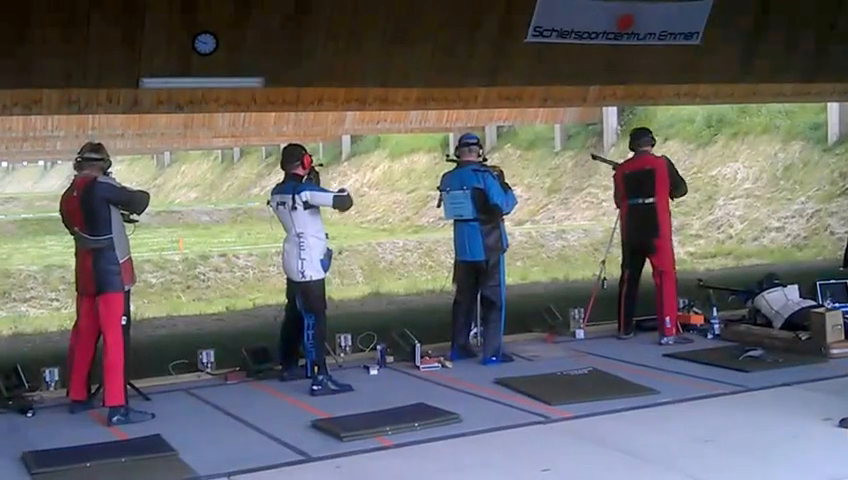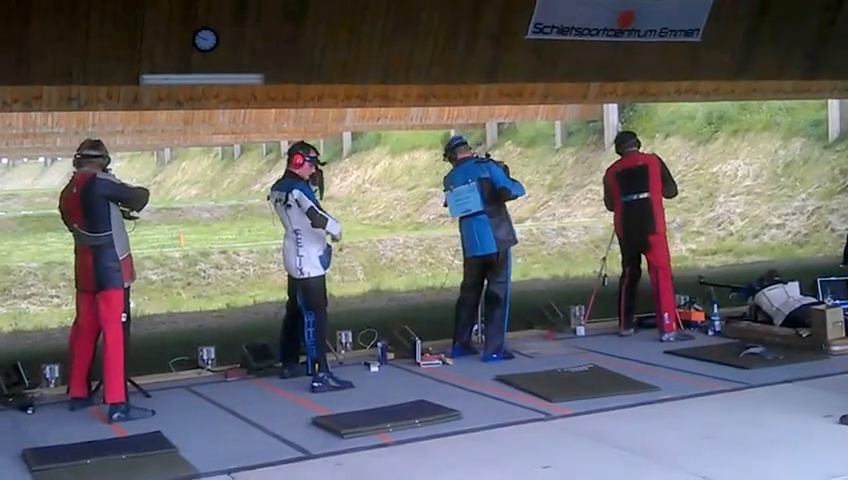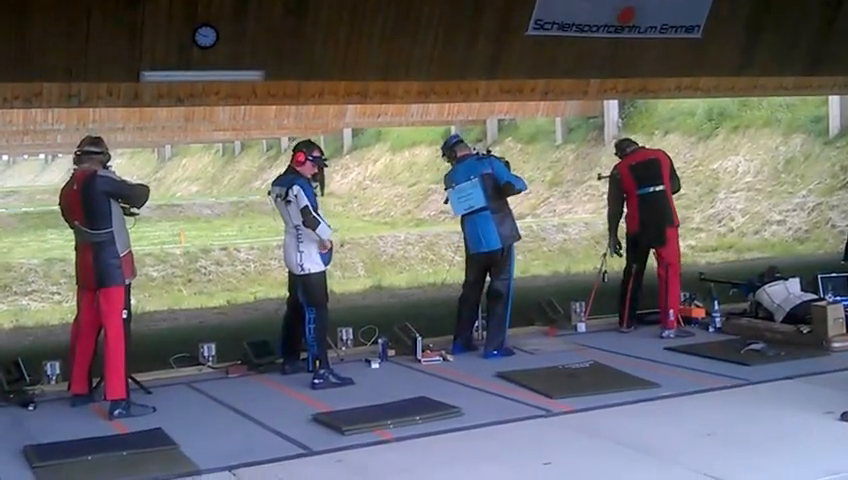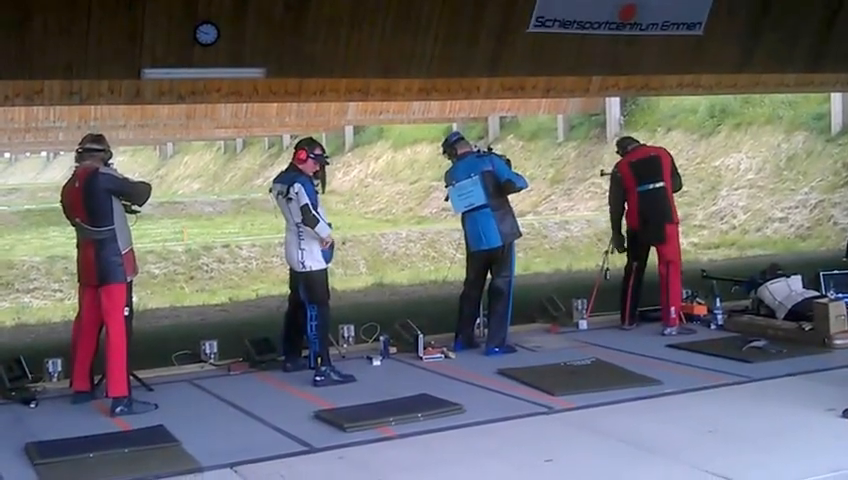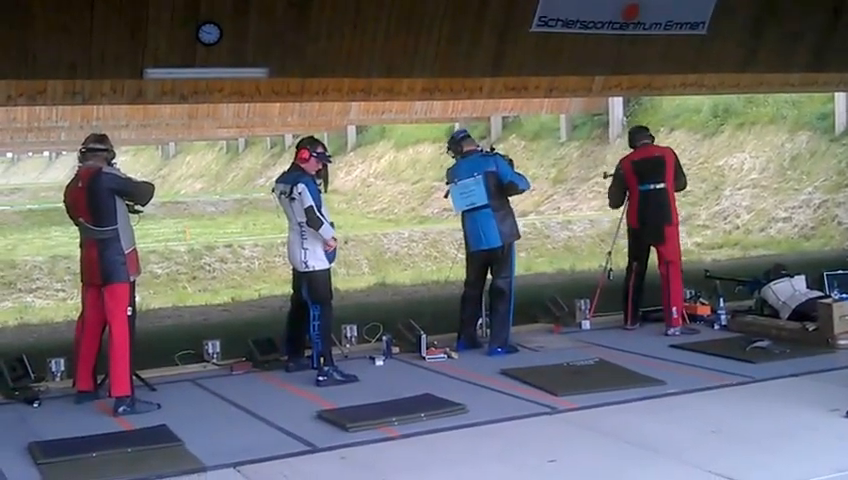
dt=1s
person 1, frame 1
left shoulder: (68, 196)
right shoulder: (100, 186)
right elbow: (140, 199)
right wrist: (127, 208)
left hip: (85, 271)
right hip: (110, 269)
left knee: (84, 333)
right knee: (114, 335)
left ankle: (78, 397)
right ankle: (117, 408)
person 1, frame 2
left shoulder: (67, 193)
right shoulder: (99, 182)
right elbow: (140, 196)
left wrist: (115, 210)
right wrist: (127, 205)
left hip: (85, 267)
right hip: (110, 265)
left knee: (84, 330)
right knee: (114, 331)
left ankle: (78, 394)
right ankle: (117, 405)
person 1, frame 3
left shoulder: (67, 190)
right shoulder: (99, 179)
right elbow: (140, 193)
left wrist: (115, 207)
right wrist: (129, 200)
left hip: (86, 264)
right hip: (111, 262)
left knee: (85, 326)
right knee: (115, 328)
left ankle: (79, 390)
right ankle: (118, 400)
person 1, frame 4
left shoulder: (69, 187)
right shoulder: (101, 176)
right elbow: (141, 191)
left wrist: (117, 205)
right wrist: (130, 196)
left hip: (87, 262)
right hip: (112, 260)
left knee: (86, 324)
right knee: (117, 325)
left ankle: (81, 387)
right ankle: (120, 398)
person 1, frame 5
left shoulder: (72, 187)
right shoulder: (105, 176)
right elbow: (145, 191)
left wrist: (120, 204)
right wrist: (133, 195)
left hip: (91, 261)
right hip: (116, 259)
left knee: (89, 324)
right knee: (120, 325)
left ankle: (84, 387)
right ankle: (123, 398)
person 2, frame 1
left shoulder: (277, 193)
right shoulder: (304, 190)
right elbow: (344, 203)
right wrist: (343, 193)
left hip: (293, 261)
right hip: (308, 263)
left knee: (294, 315)
right knee: (315, 319)
left ankle: (288, 366)
right ankle: (320, 378)
person 2, frame 2
left shoulder: (278, 188)
right shoulder: (298, 187)
right elbow: (317, 218)
left wrist: (312, 186)
right wrist: (336, 230)
left hip: (294, 258)
right hip: (308, 260)
left knee: (295, 311)
right knee: (315, 315)
left ankle: (289, 364)
right ankle: (321, 375)
person 2, frame 3
left shoulder: (279, 184)
right shoulder: (299, 184)
right elbow: (310, 217)
right wrist: (326, 237)
left hip: (294, 254)
right hip: (308, 256)
left knee: (296, 307)
right knee: (316, 312)
left ankle: (290, 360)
right ankle: (321, 372)
person 2, frame 4
left shoulder: (280, 181)
right shoulder: (301, 182)
right elbow: (309, 215)
right wrist: (326, 234)
left hip: (295, 251)
right hip: (309, 254)
left knee: (297, 304)
right knee: (318, 309)
left ankle: (291, 357)
right ankle: (323, 369)
person 2, frame 5
left shoulder: (282, 181)
right shoulder: (304, 182)
right elbow: (313, 216)
right wrist: (330, 237)
left hip: (298, 252)
right hip: (312, 254)
left knee: (300, 304)
right knee: (321, 309)
left ankle: (294, 357)
right ankle: (325, 369)
person 3, frame 1
left shoulder: (448, 179)
right shoulder: (485, 175)
right elbow: (503, 206)
right wrist: (506, 188)
left hip: (463, 247)
right hip: (489, 246)
left knee: (464, 296)
right knee: (493, 298)
left ankle: (459, 347)
right ankle: (492, 352)
person 3, frame 2
left shoulder: (450, 179)
right shoulder: (486, 166)
right elbow: (510, 192)
right wrist: (514, 184)
left hip: (471, 244)
right hip: (496, 240)
left knee: (469, 292)
right knee: (498, 293)
left ankle: (460, 344)
right ankle: (494, 349)
person 3, frame 3
left shoulder: (451, 178)
right shoulder: (488, 162)
right elbow: (515, 186)
right wrist: (506, 181)
left hip: (474, 242)
right hip: (499, 236)
left knee: (471, 289)
right knee: (500, 289)
left ankle: (461, 341)
right ankle: (494, 346)
person 3, frame 4
left shoulder: (451, 175)
right shoulder: (489, 160)
right elbow: (516, 184)
left hip: (474, 240)
right hip: (500, 234)
left knee: (472, 287)
right knee: (501, 286)
left ankle: (463, 338)
right ankle: (495, 343)
person 3, frame 5
left shoulder: (453, 172)
right shoulder: (493, 161)
right elbow: (519, 185)
right wrist: (506, 176)
left hip: (474, 239)
right hip: (500, 235)
left knee: (472, 286)
right knee: (502, 287)
left ankle: (465, 338)
right ankle: (498, 343)
person 4, frame 1
left shoulder: (621, 169)
right shoulder: (663, 163)
right elbow: (681, 189)
left hip: (631, 233)
right hip: (657, 232)
left knee: (629, 278)
right knee: (665, 279)
left ankle: (625, 328)
right ankle: (668, 332)
person 4, frame 2
left shoulder: (612, 172)
right shoulder: (653, 161)
left elbow: (610, 204)
right elbow: (671, 190)
left hip: (626, 230)
right hip: (651, 227)
left knee: (629, 274)
right knee: (661, 274)
left ankle: (625, 325)
right ankle: (667, 328)
person 4, frame 3
left shoulder: (619, 169)
right shoulder: (661, 156)
left elbow: (614, 206)
right elbow: (675, 186)
left wrist: (613, 235)
left hip: (638, 227)
right hip: (665, 222)
left knee: (633, 272)
right knee: (669, 271)
left ankle: (626, 322)
right ankle: (669, 325)
person 4, frame 4
left shoulder: (621, 167)
right shoulder: (662, 154)
left elbow: (616, 204)
right elbow: (677, 184)
left wrist: (616, 233)
left hip: (638, 225)
right hip: (665, 220)
left knee: (634, 270)
right knee: (670, 269)
left ankle: (628, 319)
right ankle: (671, 322)
person 4, frame 5
left shoulder: (626, 163)
right shoulder: (668, 154)
left elbow: (615, 199)
right elbow: (681, 183)
left hip: (638, 223)
right hip: (666, 221)
left knee: (635, 269)
right knee: (671, 269)
left ankle: (631, 319)
right ankle: (673, 323)
